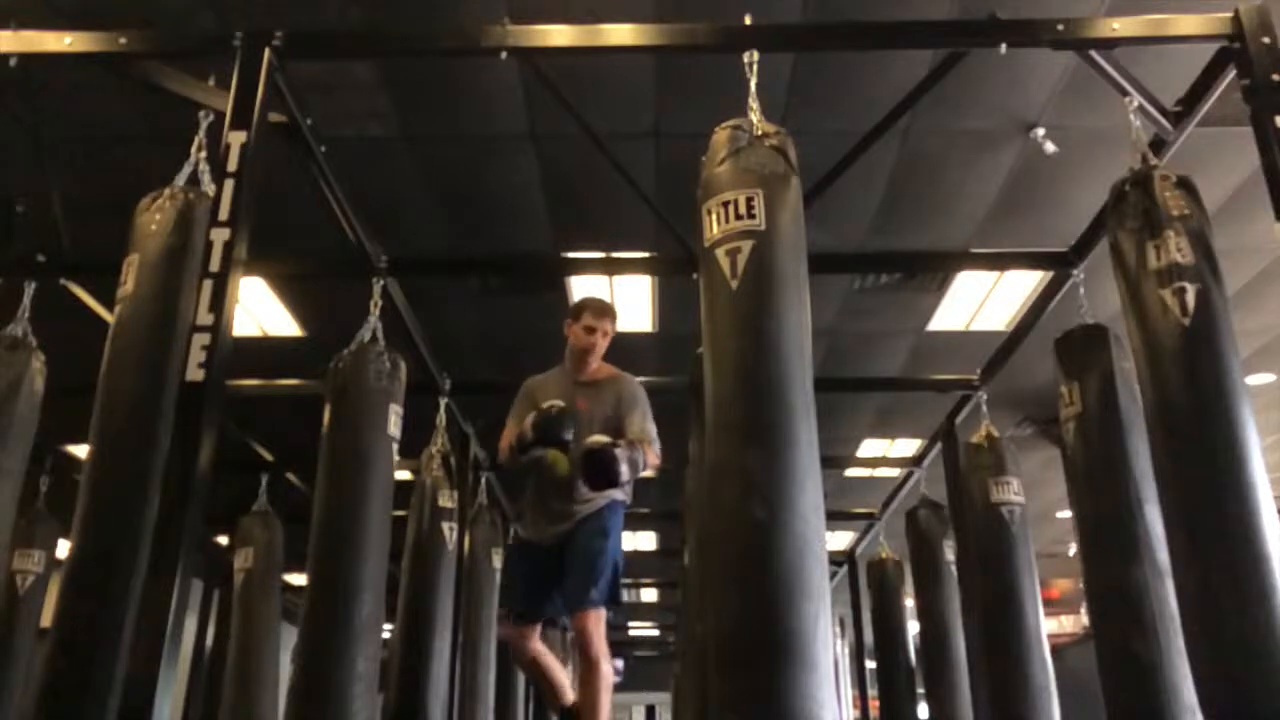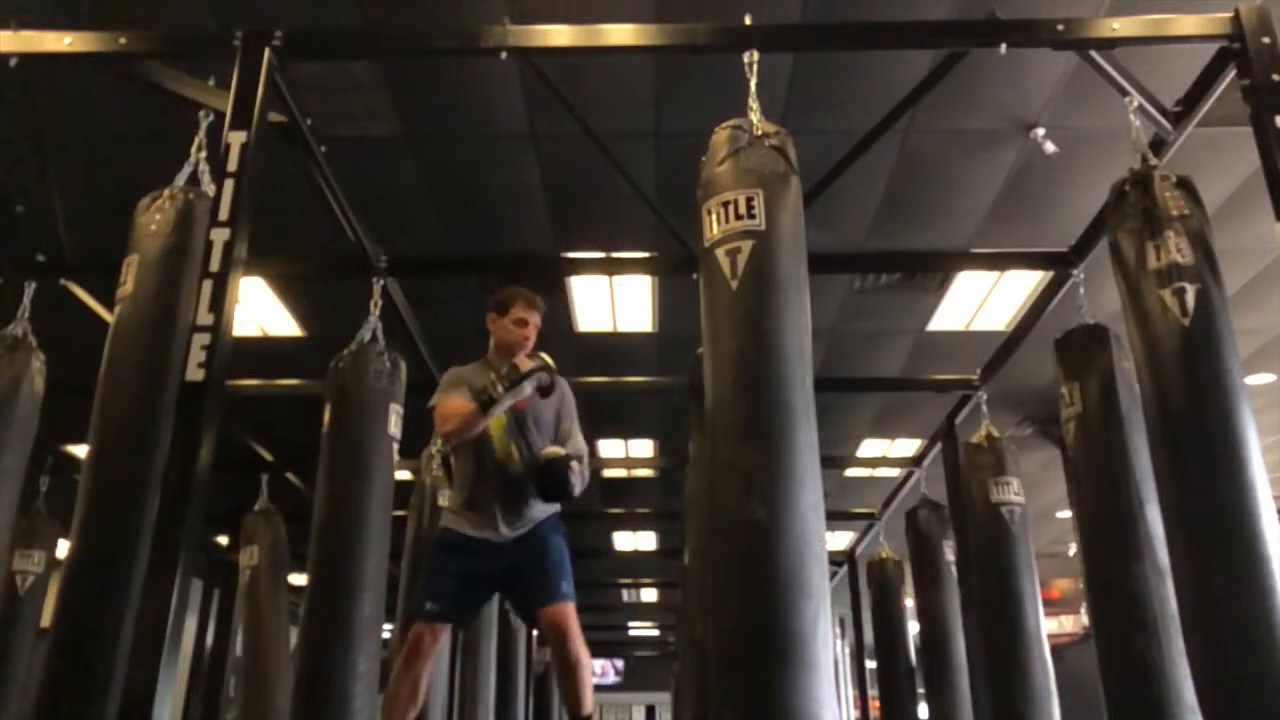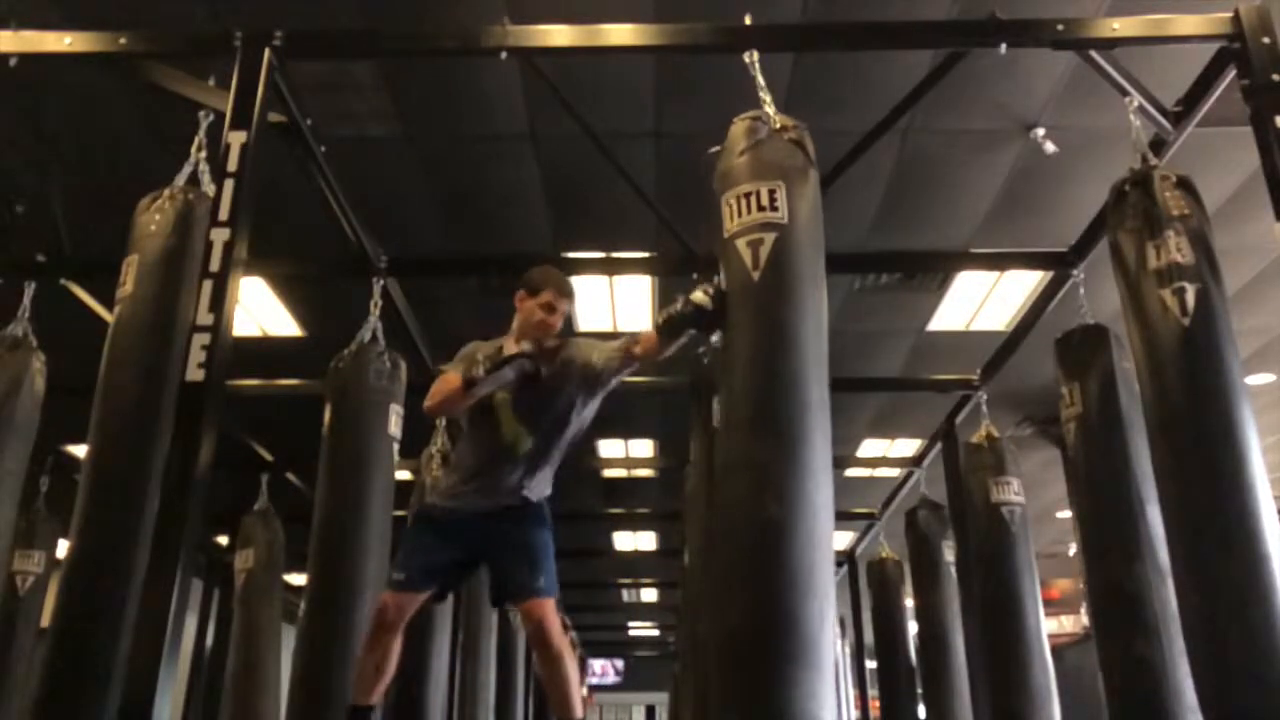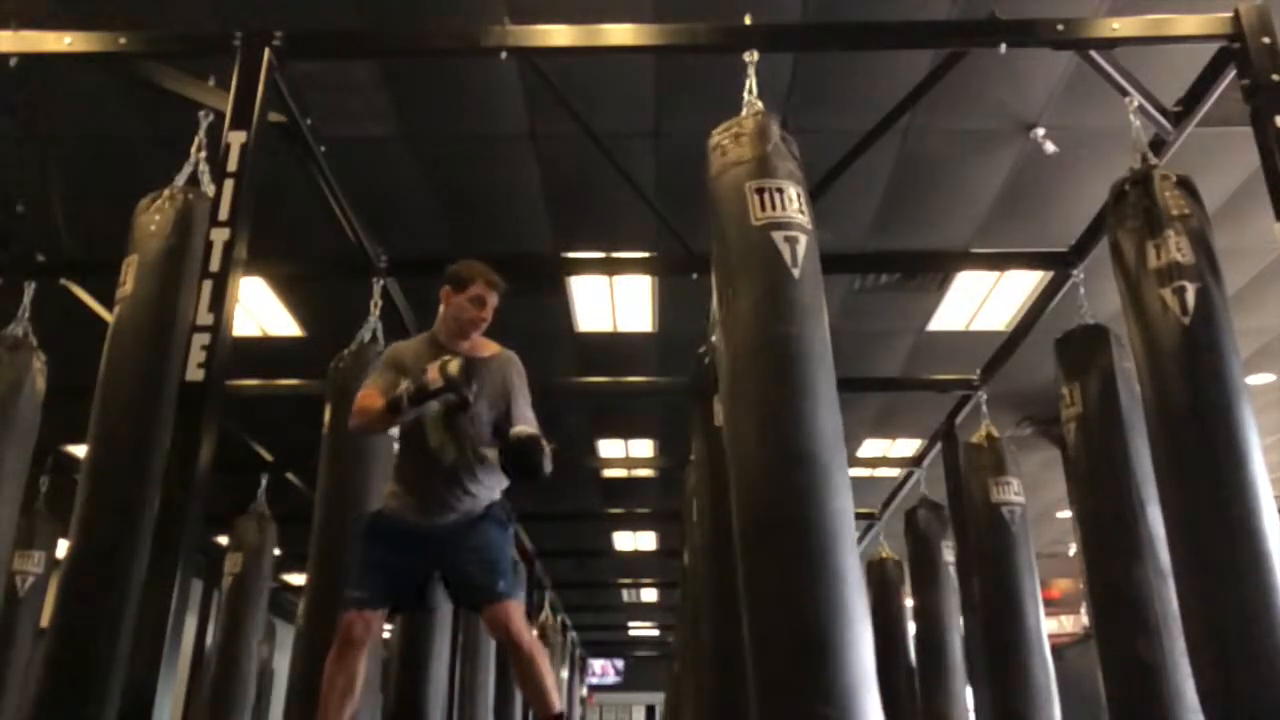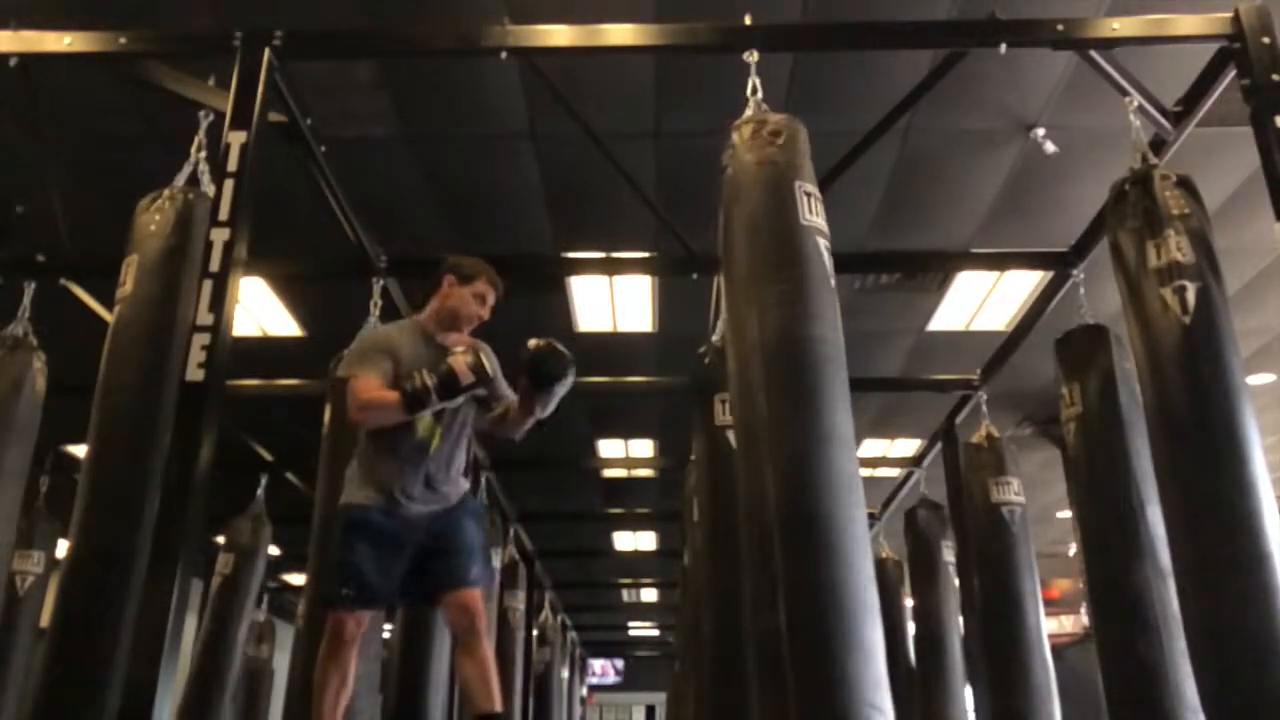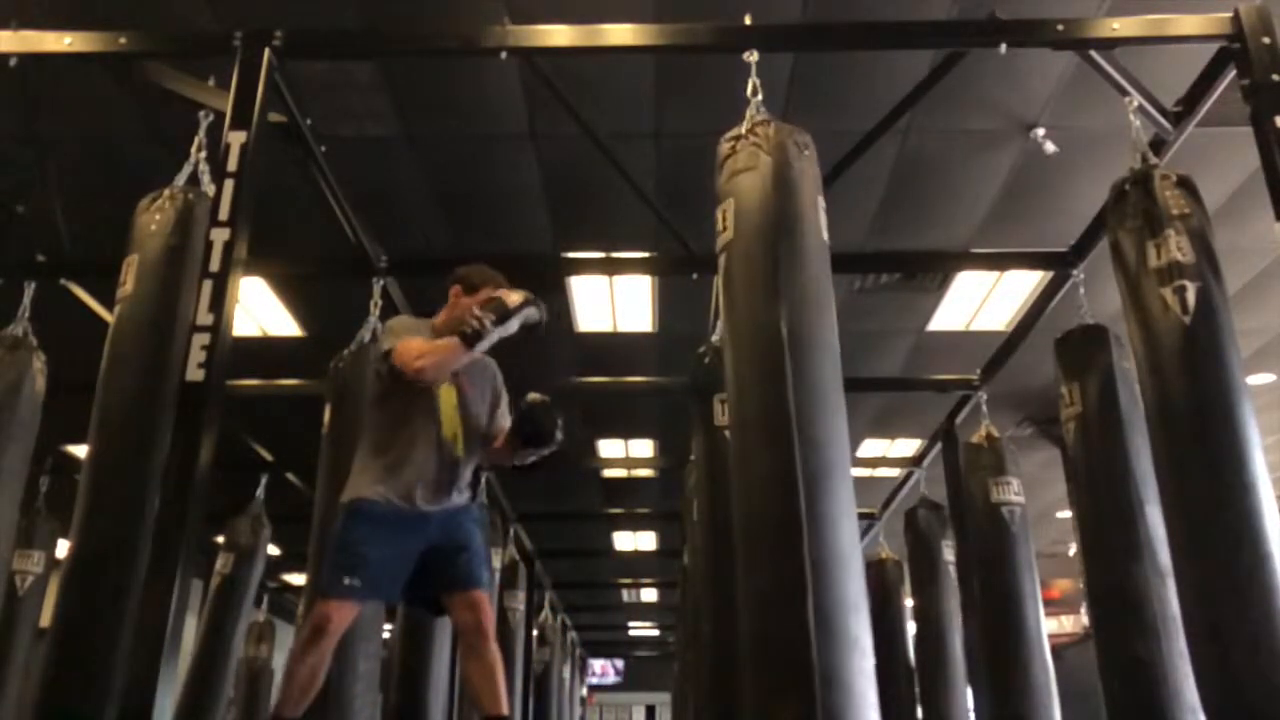
dt=0.7s
person 1, frame 1
left shoulder: (624, 388)
right shoulder: (536, 387)
left elbow: (650, 452)
right elbow: (505, 452)
left wrist: (625, 459)
right wrist: (530, 434)
left hip: (592, 516)
right hip: (535, 523)
left knee: (588, 630)
right knee: (515, 634)
person 1, frame 2
left shoulder: (555, 388)
right shoulder: (461, 378)
left elbow: (577, 456)
right elbow: (449, 430)
left wrist: (572, 472)
right wrist: (506, 387)
left hip: (535, 526)
right hip: (468, 527)
left knee: (565, 632)
right knee: (422, 639)
person 1, frame 3
left shoulder: (581, 358)
right shoulder: (478, 353)
left elbow: (648, 346)
right elbow: (434, 405)
left wrist: (691, 312)
right wrist: (492, 371)
left hip: (519, 508)
right hip: (452, 503)
left knee: (543, 624)
right knee: (390, 612)
person 1, frame 4
left shoulder: (505, 365)
right shoulder: (403, 355)
left elbow: (524, 434)
right elbow: (360, 418)
left wrist: (529, 450)
right wrist: (418, 394)
left hip: (474, 515)
right hip: (404, 514)
left knee: (511, 627)
right knee: (355, 628)
person 1, frame 5
left shoulder: (479, 357)
right shoulder: (384, 340)
left elbow: (511, 426)
right elbow: (361, 408)
left wrist: (543, 389)
right wrist: (438, 388)
left hip: (445, 507)
right hip: (375, 507)
left knee: (470, 619)
right knee: (343, 626)
person 1, frame 6
left shoulder: (487, 371)
right shoulder: (404, 329)
left elbow: (497, 450)
right elbow: (421, 365)
left wrist: (529, 438)
right wrist: (490, 323)
left hip: (450, 510)
right hip: (382, 503)
left knee: (478, 621)
right knee: (327, 620)
